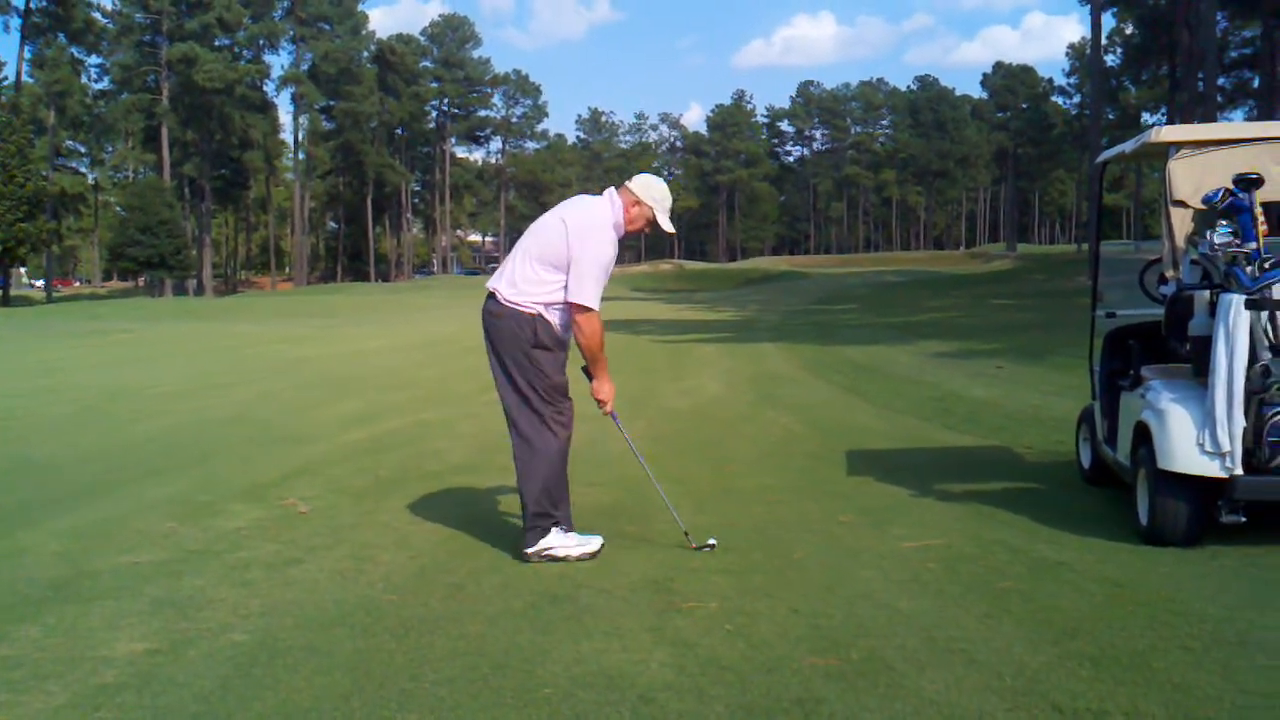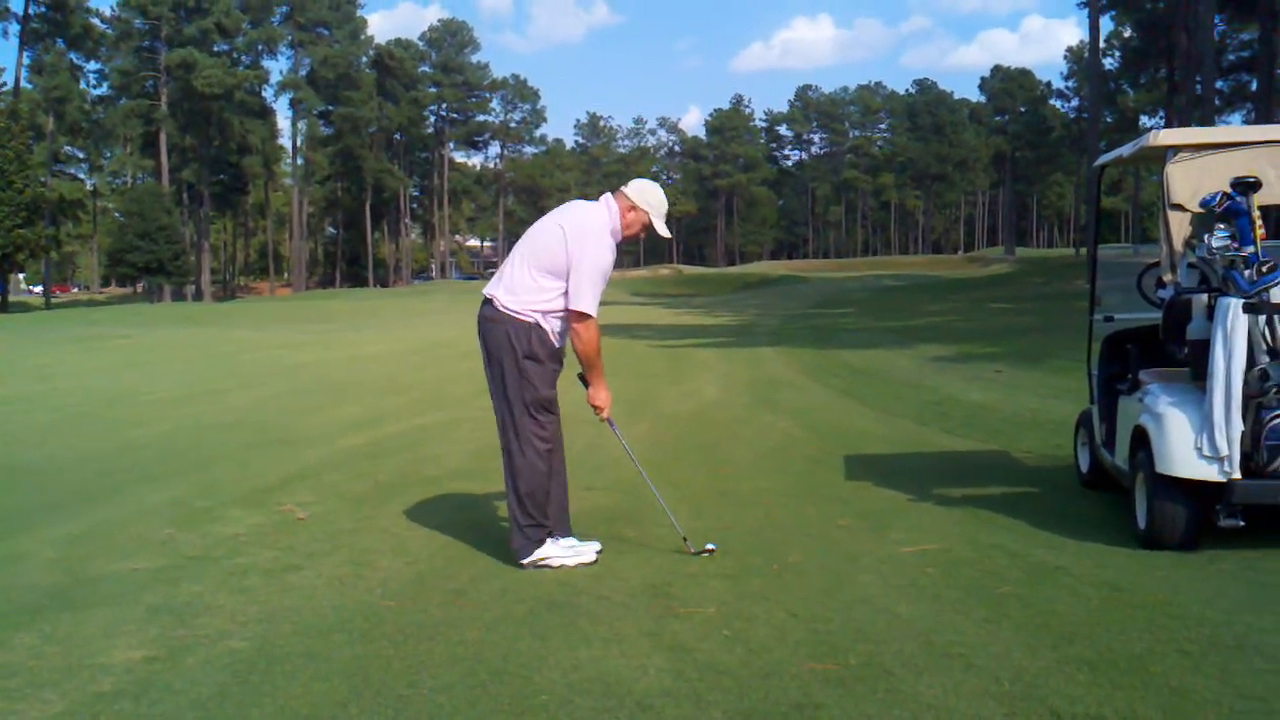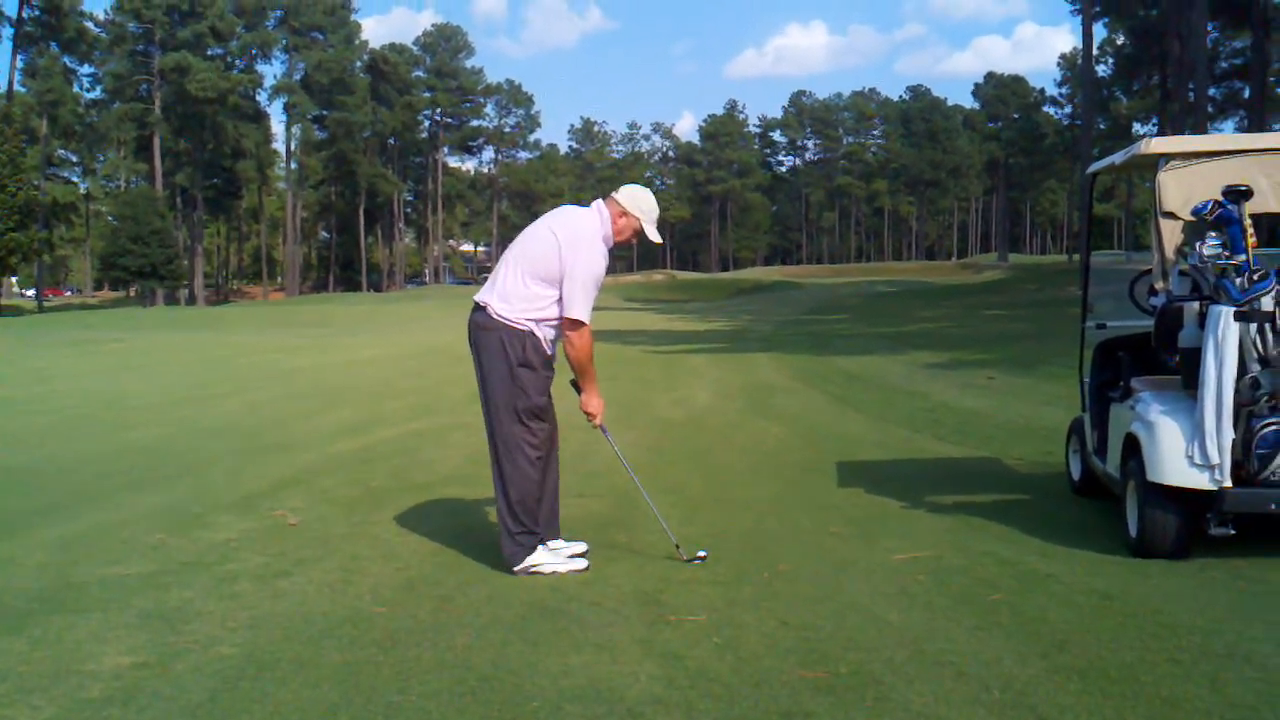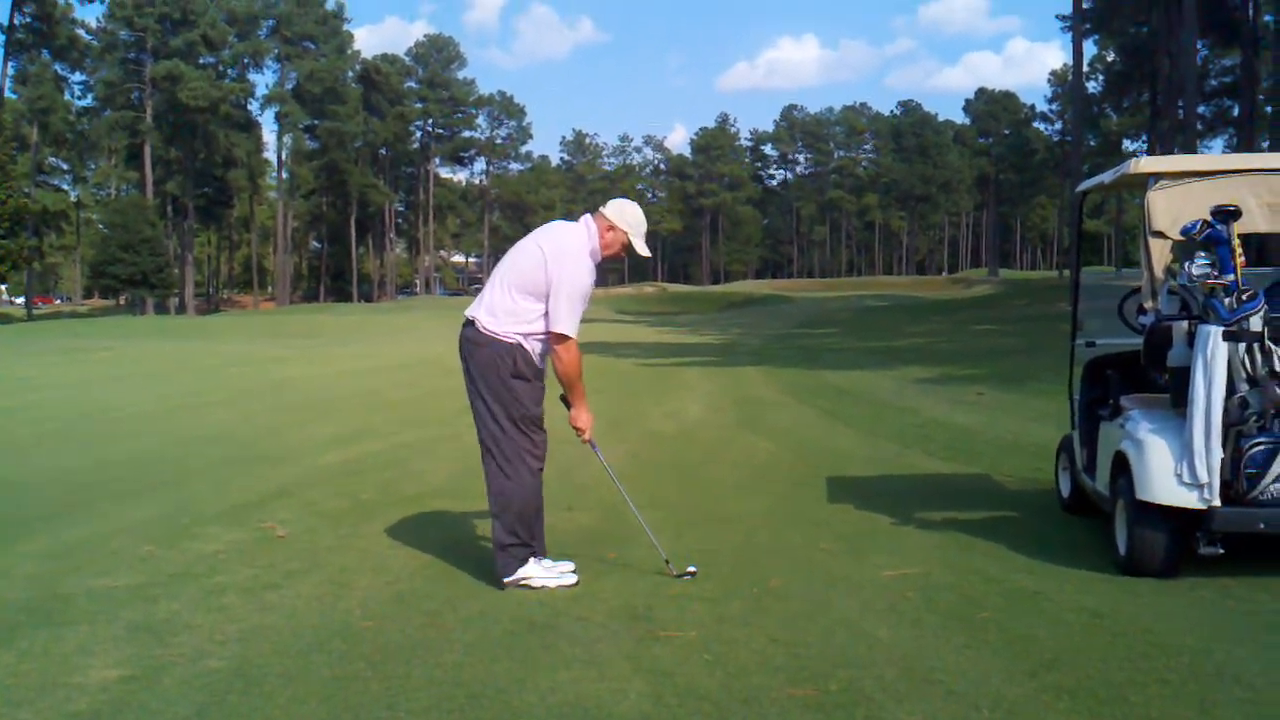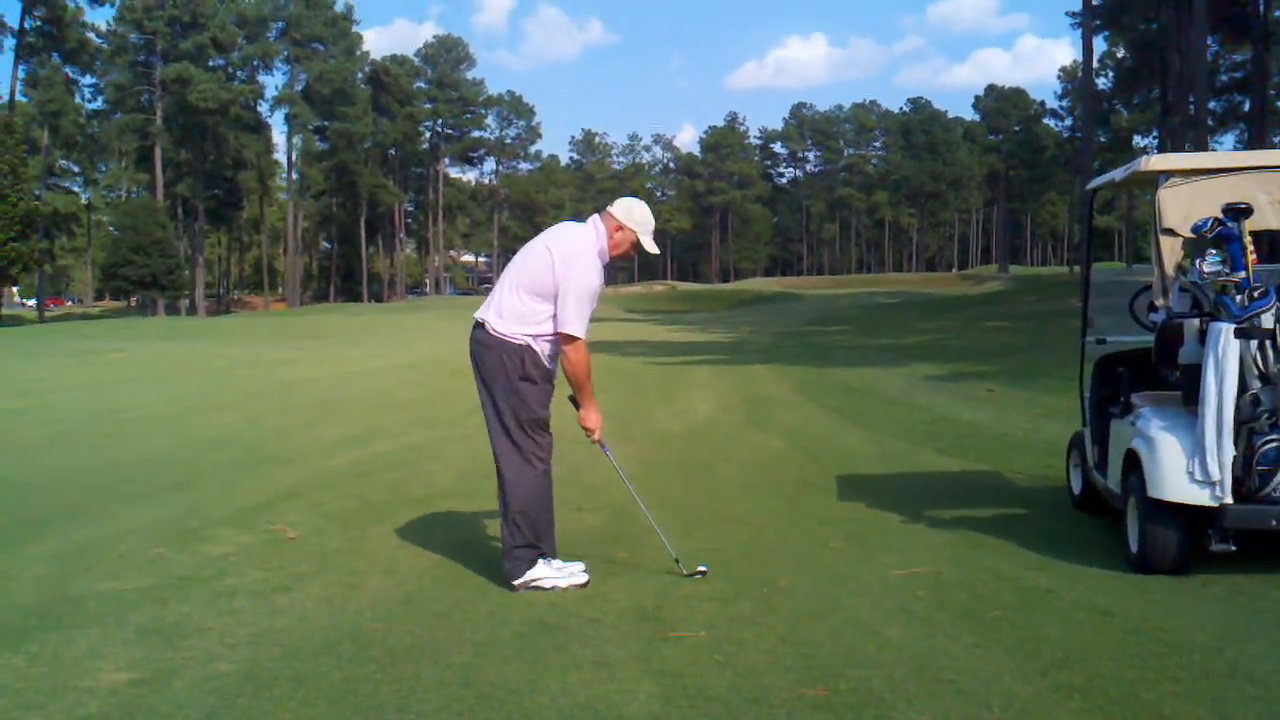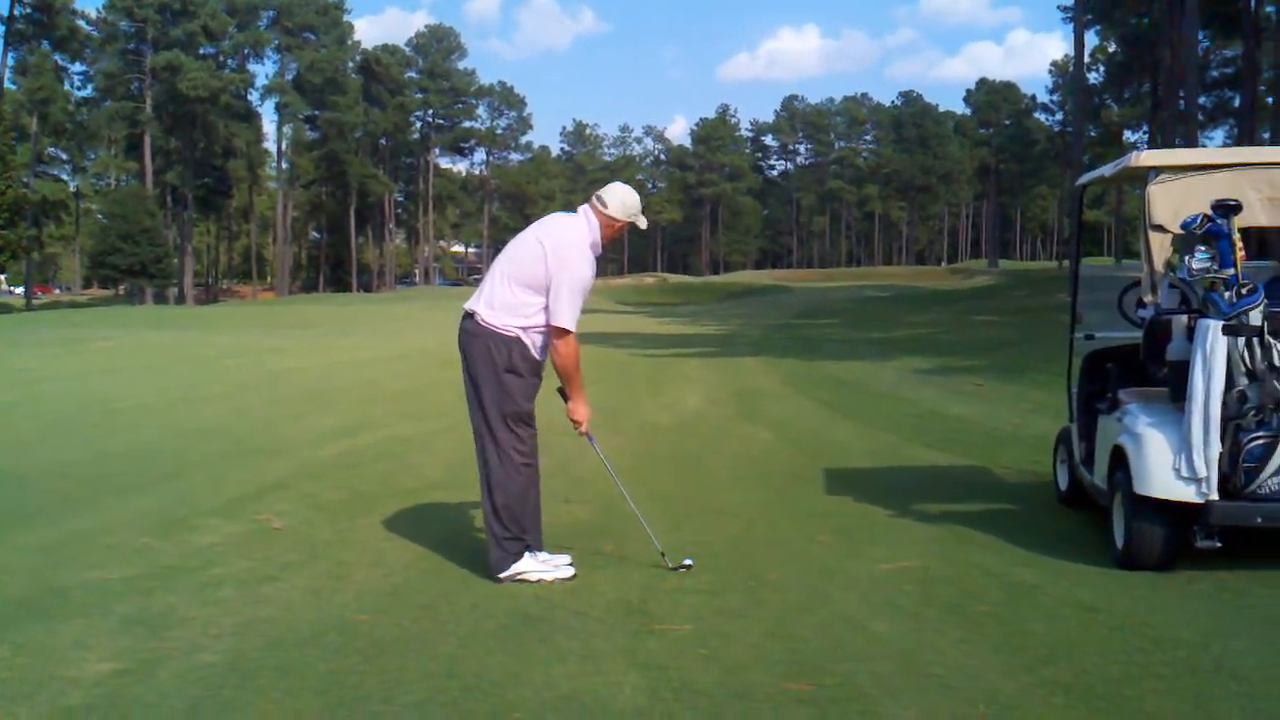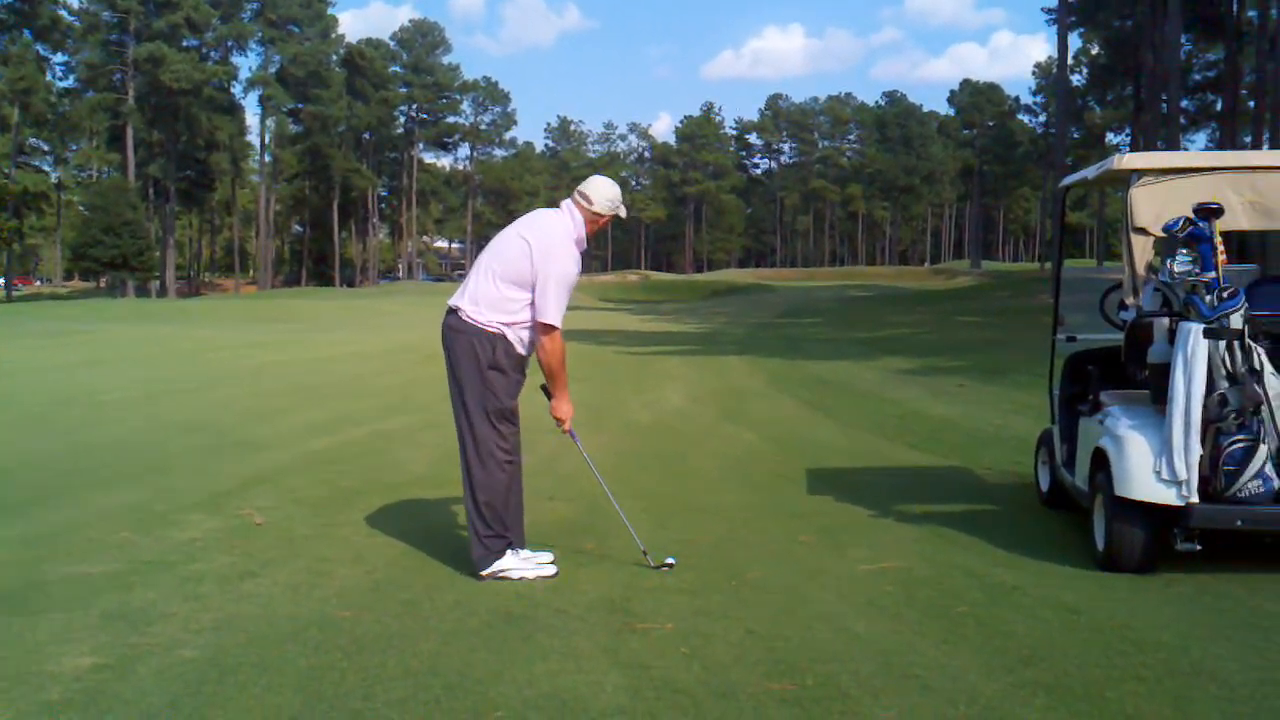
dt=0.2s
person 1, frame 1
left shoulder: (588, 207)
right shoulder: (599, 232)
right elbow: (583, 314)
right wrist: (601, 376)
left hip: (514, 315)
right hip: (522, 322)
left knee: (541, 423)
right knee: (548, 424)
left ankle: (546, 526)
right ankle: (542, 533)
person 1, frame 2
left shoulder: (583, 212)
right shoulder: (598, 238)
right elbow: (582, 321)
right wrist: (598, 383)
left hip: (509, 321)
right hip: (518, 330)
left knee: (542, 432)
right knee: (534, 435)
left ankle: (550, 532)
right ankle: (534, 543)
person 1, frame 3
left shoulder: (573, 217)
right shoulder: (590, 245)
right elbow: (575, 328)
right wrist: (590, 390)
left hip: (499, 326)
right hip: (510, 336)
left knee: (540, 437)
right knee: (524, 442)
left ankle: (541, 536)
right ankle: (526, 550)
person 1, frame 4
left shoulder: (563, 232)
right shoulder: (577, 259)
right elbow: (563, 343)
right wrist: (580, 405)
left hip: (492, 341)
right hip: (501, 350)
left knee: (522, 452)
right knee: (519, 454)
left ankle: (526, 553)
right ankle: (518, 562)
person 1, frame 5
left shoulder: (572, 234)
right shoulder: (584, 260)
right elbow: (571, 343)
right wrist: (588, 405)
left hip: (505, 344)
right hip: (510, 351)
left knee: (529, 455)
right knee: (527, 457)
left ankle: (534, 555)
right ankle: (527, 563)
person 1, frame 6
left shoulder: (563, 225)
right shoulder: (576, 253)
right elbow: (562, 336)
right wrist: (577, 398)
left hip: (492, 336)
right hip: (500, 343)
left knee: (517, 448)
right knee: (511, 450)
left ankle: (523, 547)
right ankle: (513, 558)
person 1, frame 7
left shoulder: (546, 220)
right shoulder: (562, 250)
right elbow: (548, 333)
right wrist: (561, 395)
left hip: (475, 331)
right hip: (484, 340)
left knee: (500, 445)
right knee: (493, 447)
left ankle: (504, 544)
right ankle: (495, 555)
